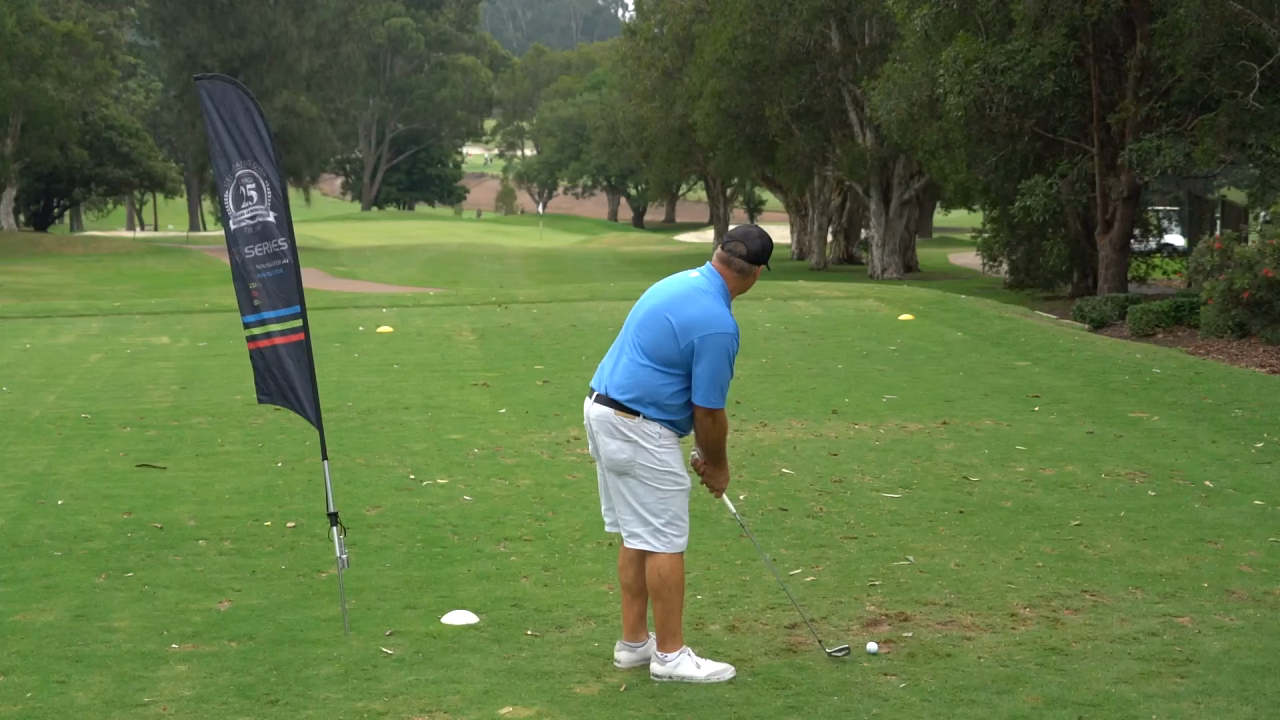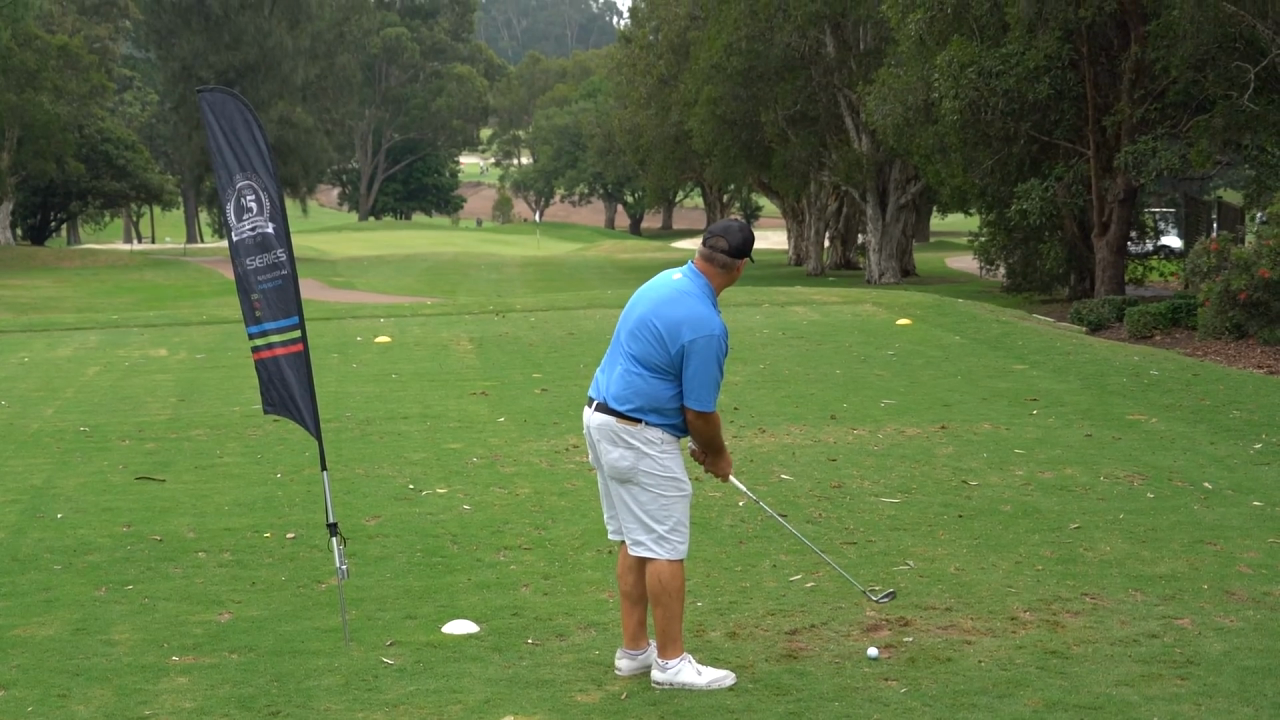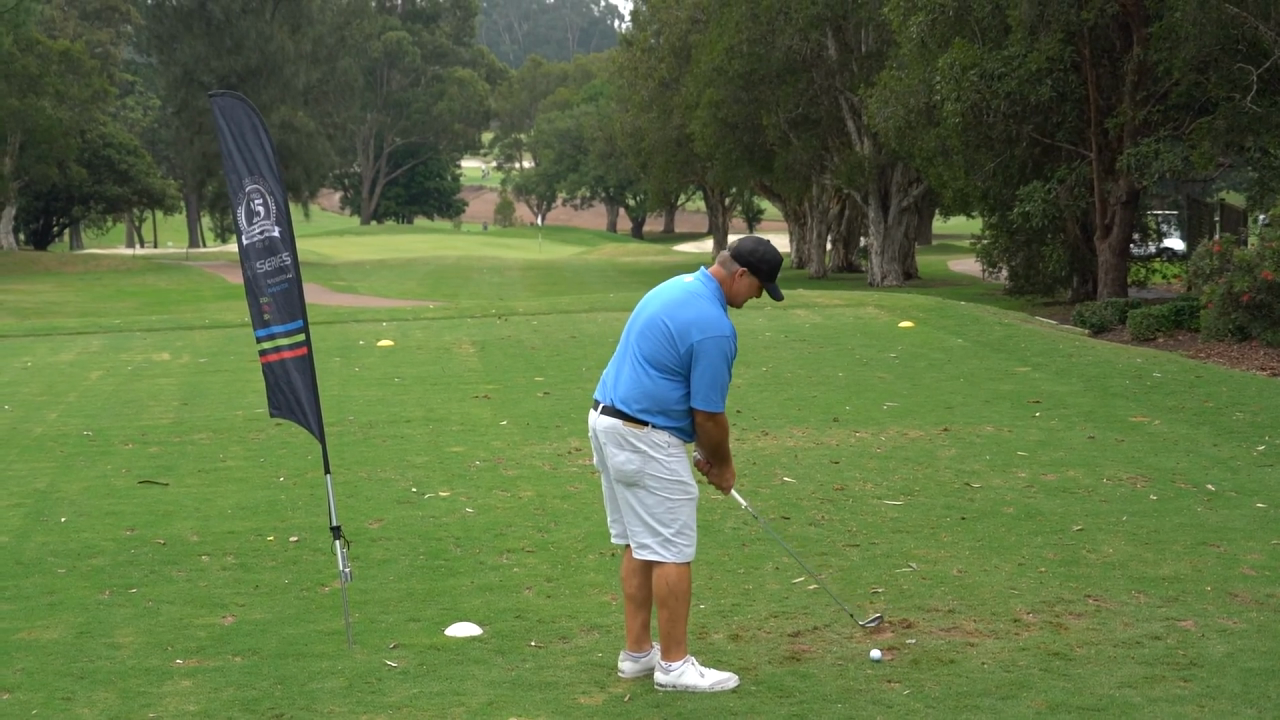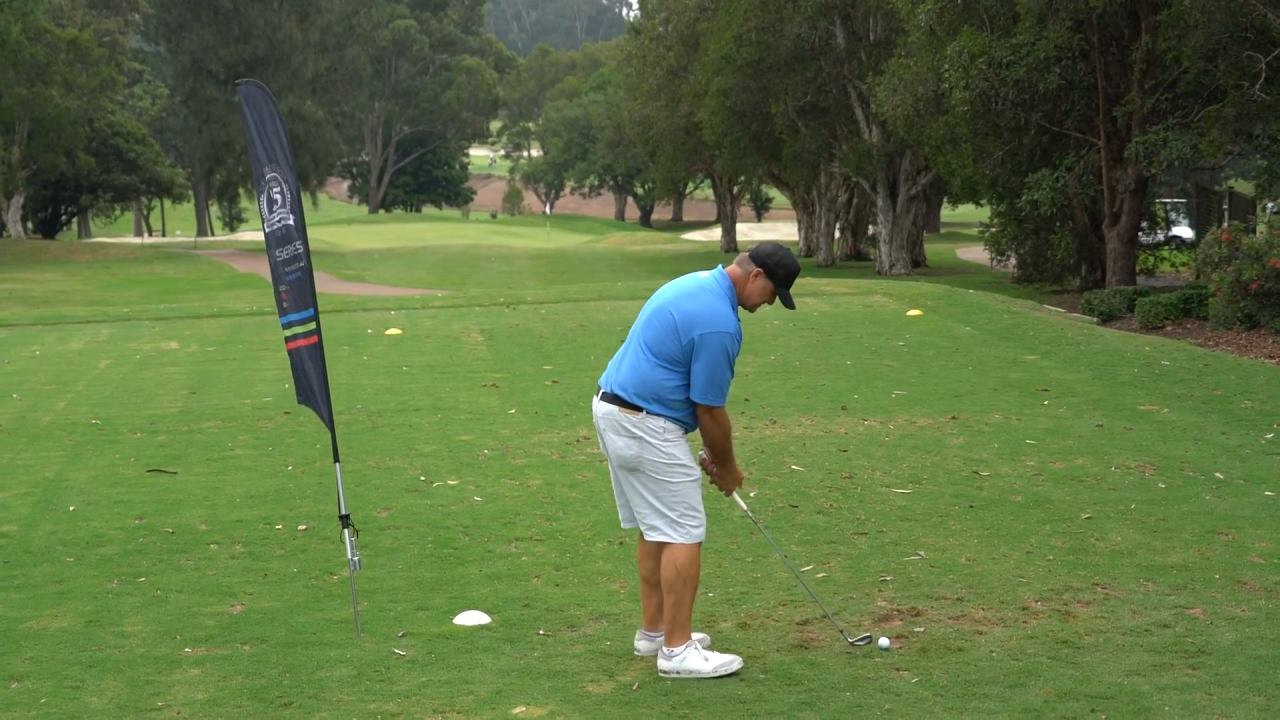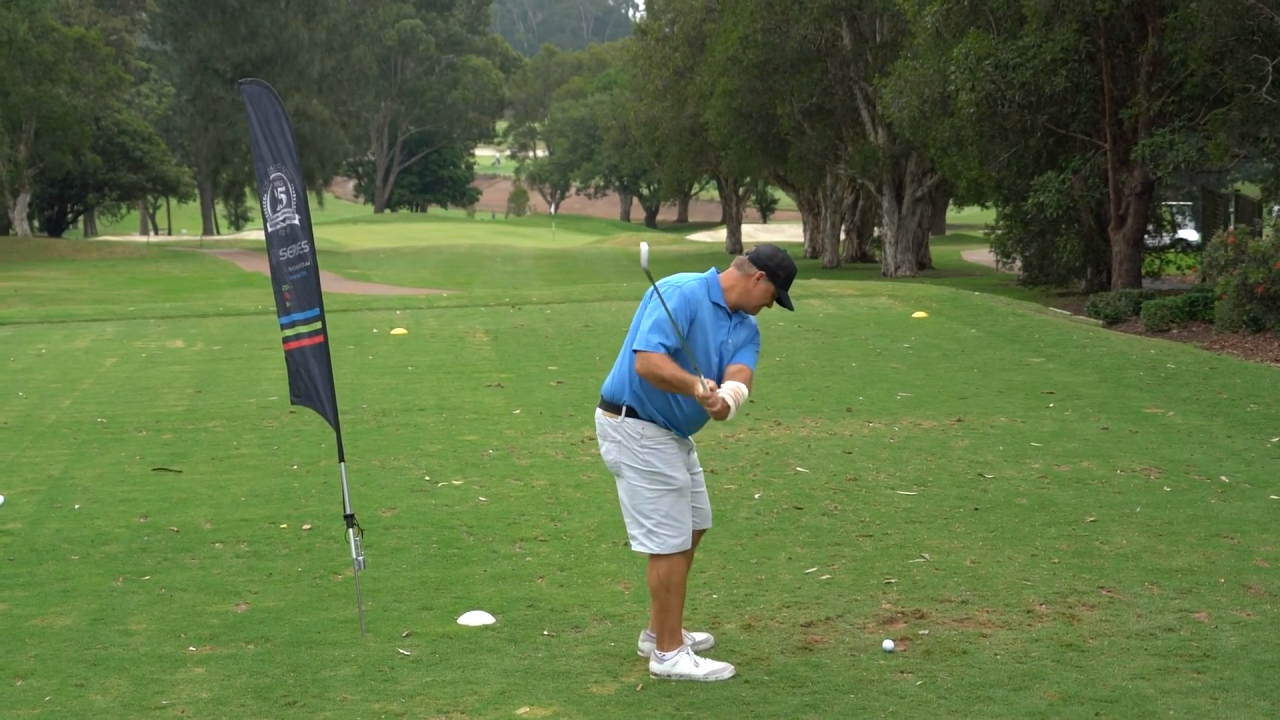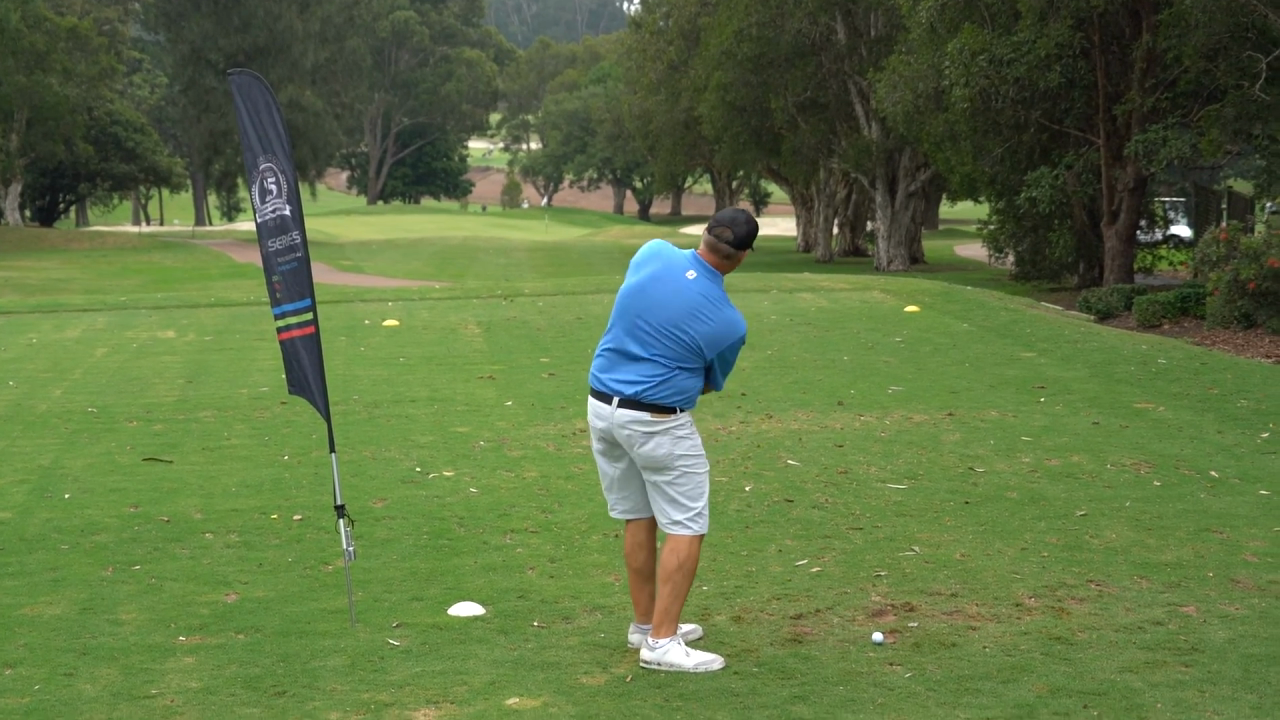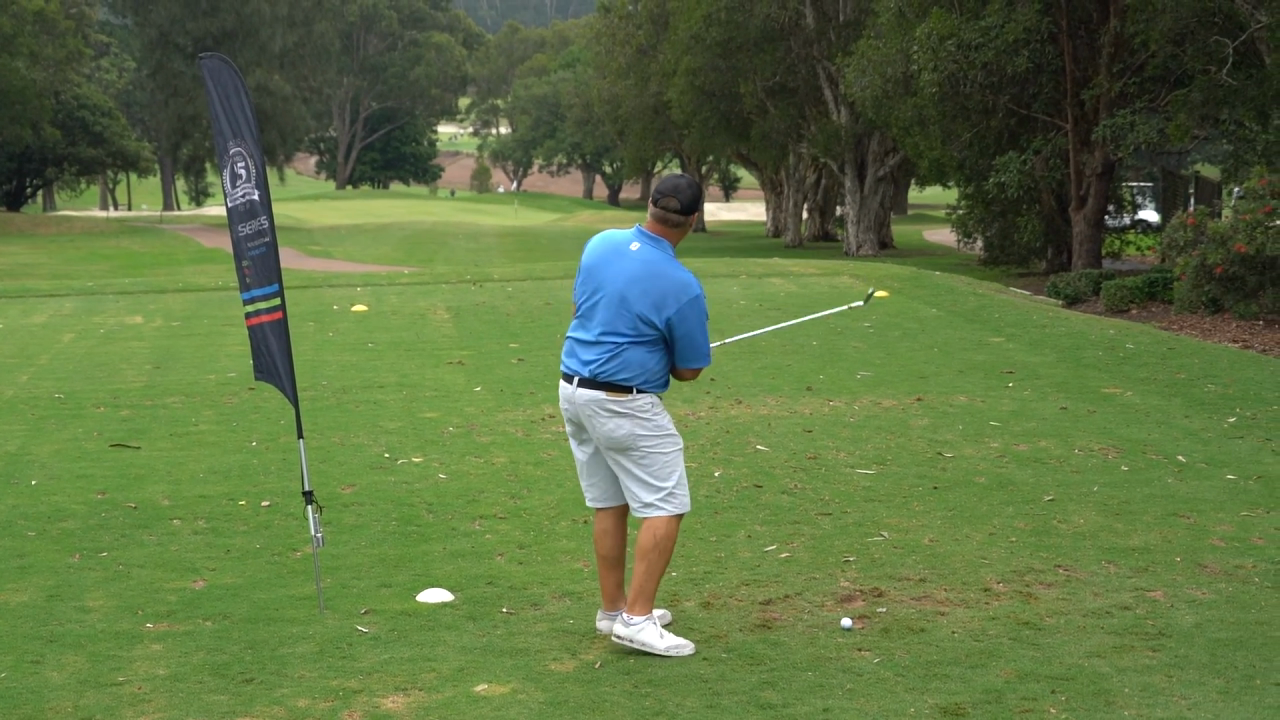
dt=0.7s
person 1, frame 1
left shoulder: (683, 282)
right shoulder: (717, 322)
right elbow: (708, 412)
left wrist: (701, 454)
right wrist: (718, 467)
left hip: (605, 410)
right hip: (638, 426)
left knee: (637, 536)
right knee: (664, 541)
left ankle: (634, 641)
right ankle: (670, 654)
person 1, frame 2
left shoulder: (666, 281)
right shoulder: (704, 324)
right elbow: (699, 413)
left wrist: (702, 445)
right wrist: (718, 455)
left hip: (605, 419)
right hip: (639, 435)
left knee: (634, 542)
right knee: (664, 548)
left ankle: (635, 648)
right ankle: (671, 661)
person 1, frame 3
left shoulder: (679, 287)
right shoulder: (713, 326)
right elbow: (708, 415)
left wrist: (704, 451)
right wrist: (722, 465)
left hip: (610, 422)
right hip: (644, 437)
left knee: (640, 545)
right knee: (671, 551)
left ankle: (638, 650)
right ankle: (674, 663)
person 1, frame 4
left shoulder: (699, 285)
right shoulder: (718, 322)
right elbow: (710, 410)
left wrist: (714, 453)
right wrist: (727, 467)
left hip: (617, 410)
right hip: (644, 422)
left knee: (655, 528)
right knee: (683, 533)
left ankle: (655, 630)
right ankle: (677, 649)
person 1, frame 5
left shoulder: (746, 328)
right shoulder: (680, 292)
left elbow: (740, 379)
right elbow: (645, 362)
left wrist: (727, 396)
right wrist: (695, 386)
left hip: (671, 433)
right hip: (636, 429)
left knee: (691, 528)
right knee: (669, 541)
left ankle: (660, 631)
right ankle: (669, 653)
person 1, frame 6
left shoulder: (653, 254)
right shoulder: (728, 324)
left hip: (603, 408)
right hip: (658, 423)
left knee: (639, 517)
right knee: (686, 527)
left ankle: (647, 623)
right ankle: (661, 641)
person 1, frame 7
left shoulder: (601, 243)
right shoulder: (682, 287)
right elbow: (690, 371)
left hip: (577, 391)
right hip: (624, 403)
left knee: (609, 505)
right knee: (665, 507)
left ankle: (614, 608)
right ankle: (639, 618)
